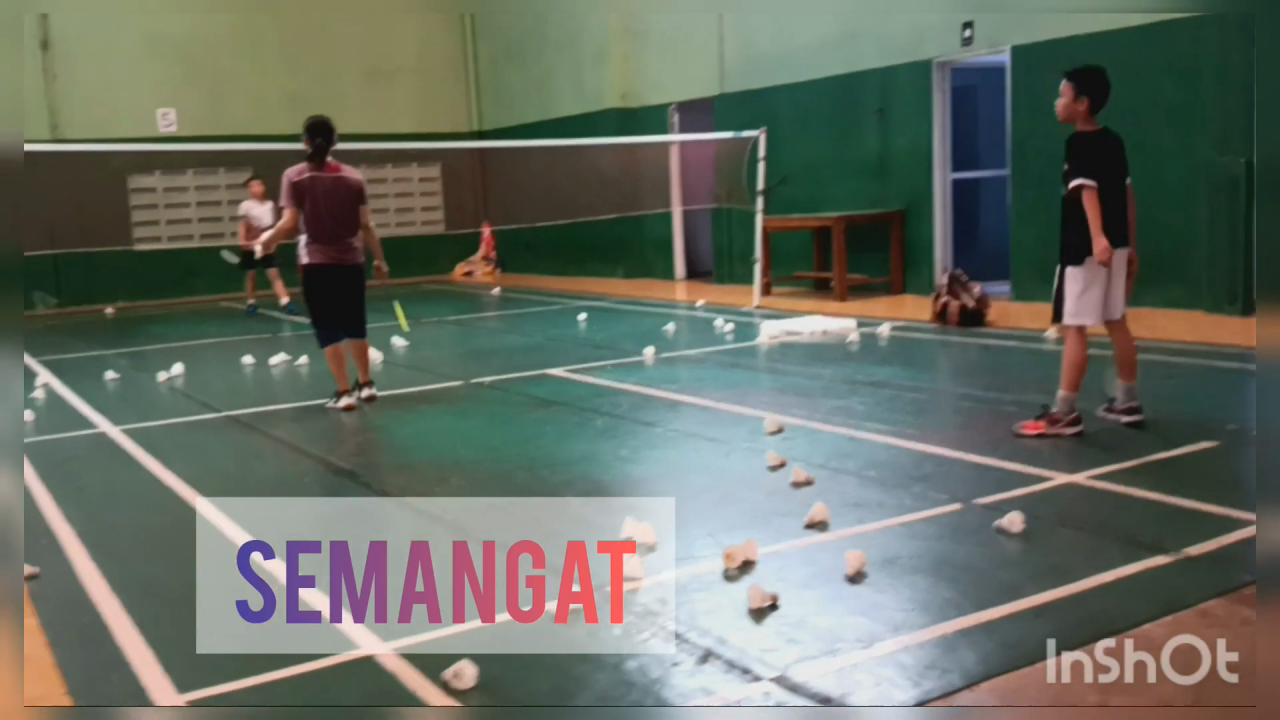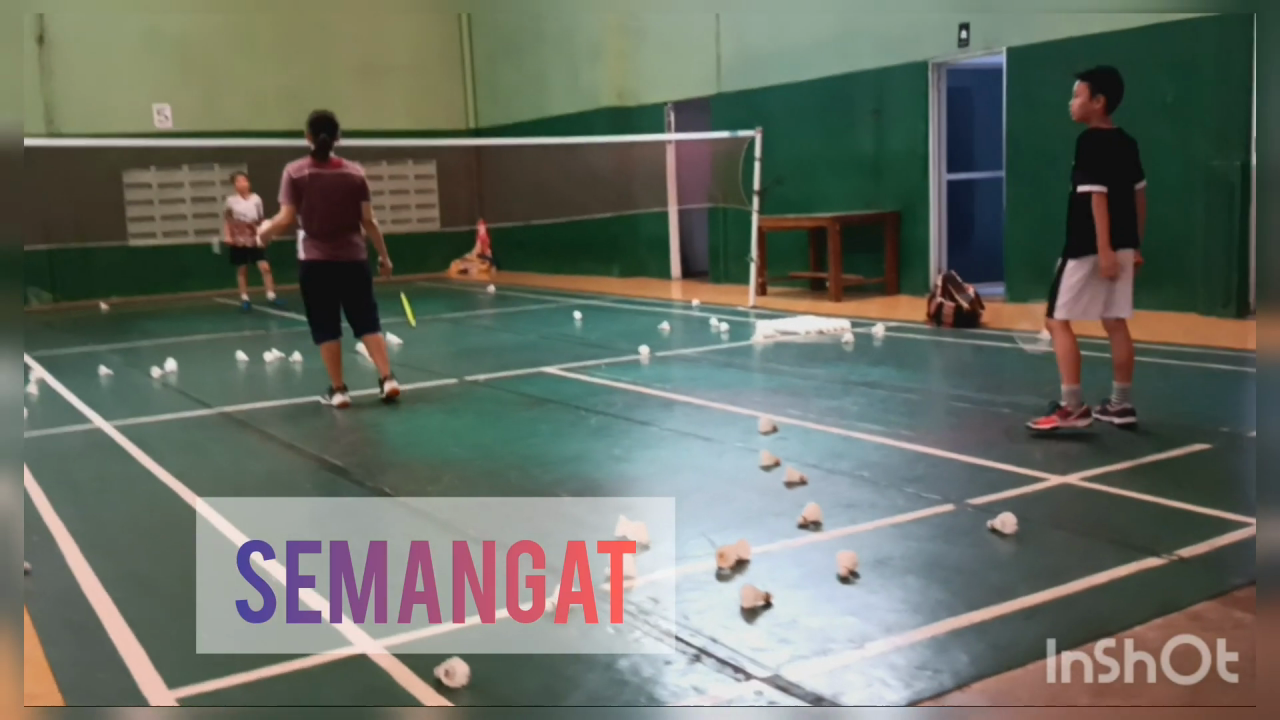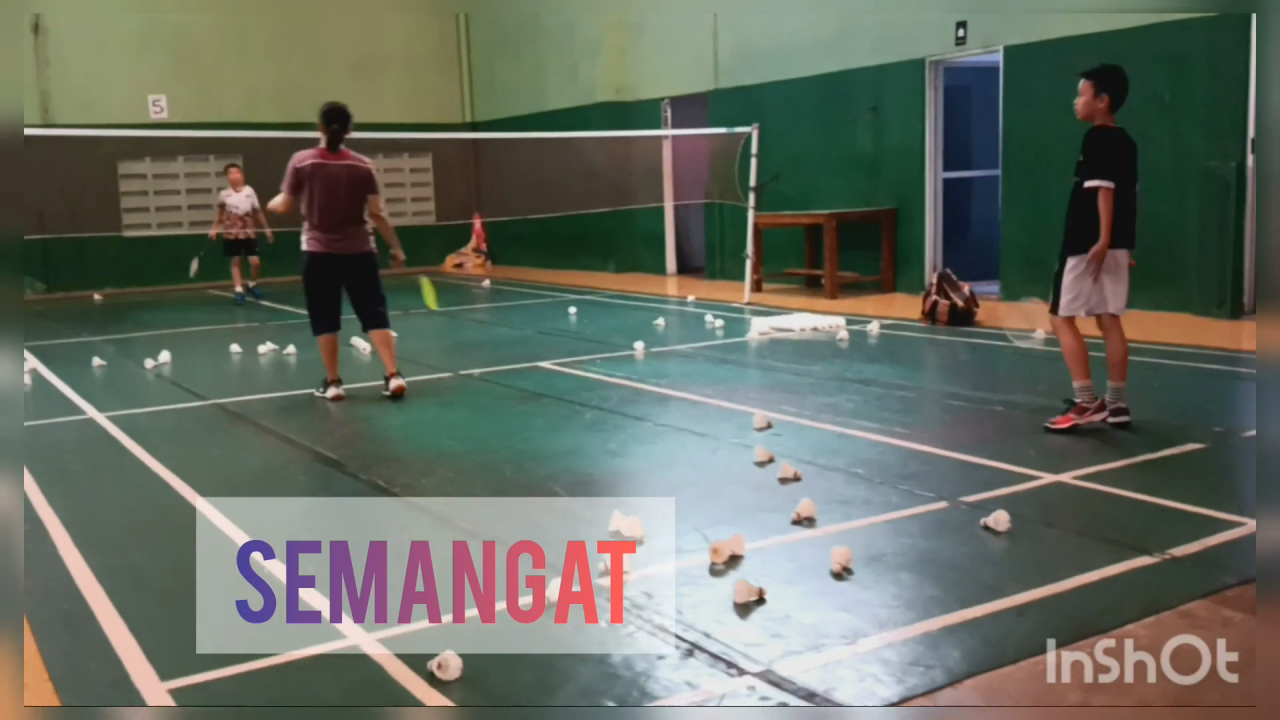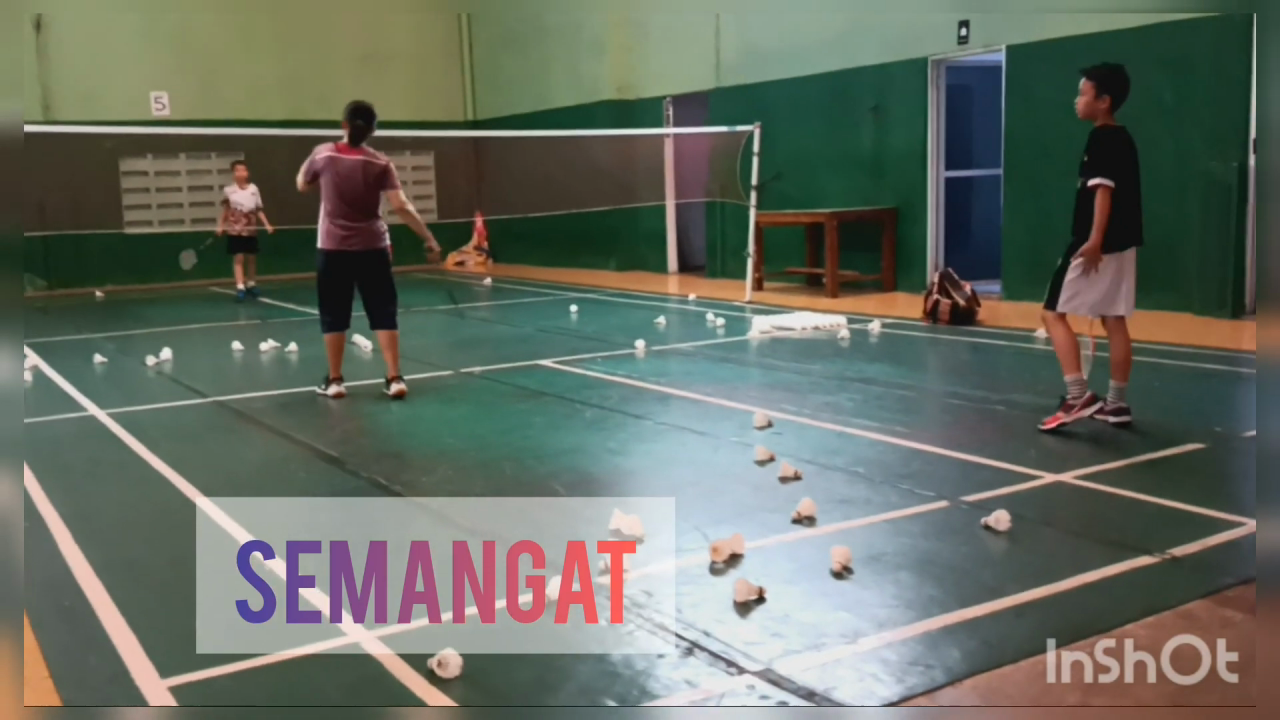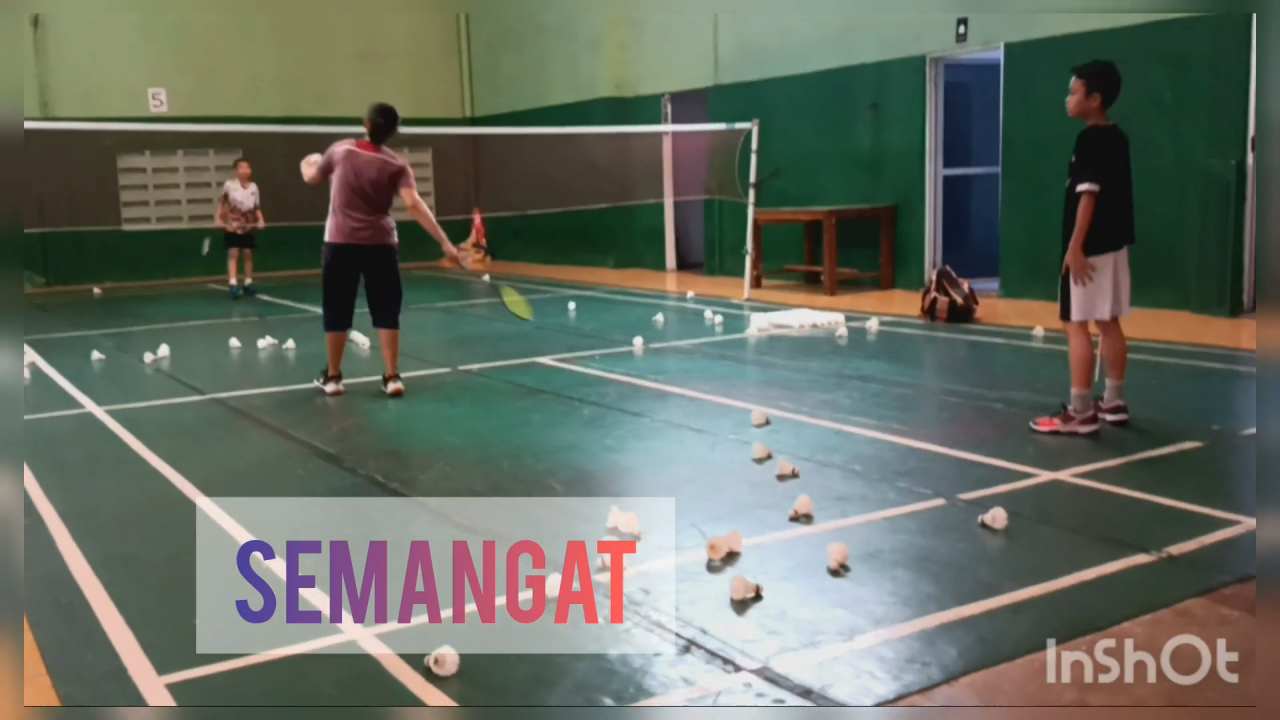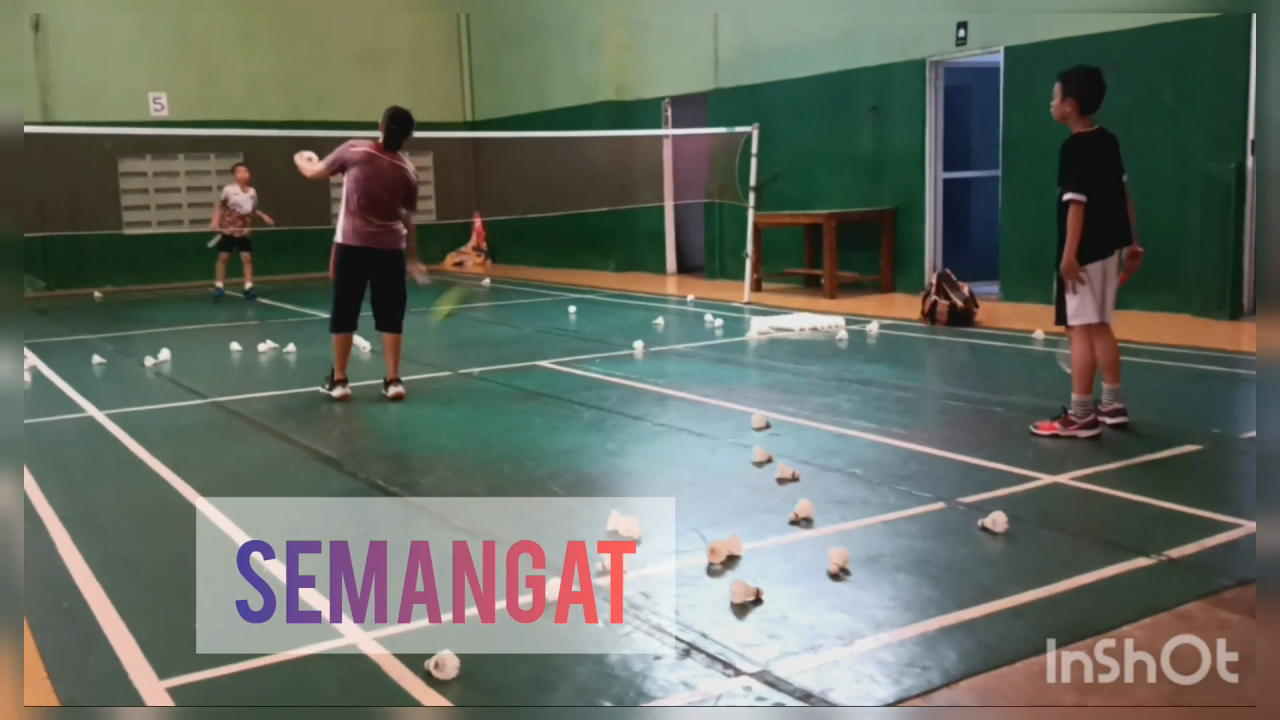
dt=0.2s
person 1, frame 1
left shoulder: (1078, 143)
right shoulder: (1112, 141)
left elbow: (1087, 191)
right elbow: (1127, 193)
left wrist: (1097, 237)
right wrist: (1128, 244)
left hip: (1085, 250)
right hip: (1116, 245)
left knee: (1073, 328)
right knee: (1115, 322)
left ankle: (1063, 414)
right ankle: (1128, 402)
person 1, frame 2
left shoulder: (1089, 141)
right shoulder: (1127, 142)
left elbow: (1097, 196)
right elbow: (1139, 197)
left wrist: (1104, 248)
right wrist: (1134, 246)
left hip: (1089, 250)
right hip: (1123, 247)
left knee: (1057, 321)
right knee: (1116, 323)
left ankle: (1071, 406)
right ankle: (1121, 404)
person 1, frame 3
left shoulder: (1097, 138)
right shoulder: (1125, 141)
left elbow: (1104, 191)
left wrist: (1103, 240)
left hip: (1087, 246)
right hip: (1118, 245)
left knee: (1062, 319)
right knee: (1109, 321)
left ankle: (1088, 401)
right ankle: (1116, 403)
person 1, frame 4
left shoulder: (1101, 138)
right shoulder: (1123, 139)
left elbow: (1103, 190)
left wrist: (1094, 240)
left hip: (1100, 246)
right hip: (1123, 244)
left knee: (1055, 315)
right knee: (1114, 322)
left ankle: (1079, 397)
right ankle: (1117, 403)
person 1, frame 5
left shoulder: (1091, 140)
right shoulder: (1117, 137)
left elbow: (1088, 196)
left wrist: (1074, 247)
left hip: (1091, 247)
right hip: (1115, 244)
left knee: (1076, 325)
right knee: (1109, 323)
left ankle: (1080, 411)
right ankle: (1114, 402)
person 1, frame 6
left shoulder: (1074, 148)
right shoulder: (1108, 141)
left elbow: (1076, 204)
right elbow: (1124, 193)
left wrist: (1068, 255)
right wrist: (1132, 242)
left hip: (1085, 253)
right hip: (1109, 247)
left knee: (1079, 329)
right knee: (1100, 326)
left ankle: (1081, 416)
right ankle: (1112, 404)
person 2, frame 1
left shoulder: (294, 176)
right shoulder: (352, 176)
left elbow: (289, 224)
right elbow: (365, 225)
left wrist: (267, 239)
right wrist: (379, 259)
left hip: (317, 263)
right hip: (351, 261)
left knee: (328, 328)
right knee: (355, 323)
left ankle: (344, 392)
right ankle: (365, 383)
person 2, frame 2
left shoulder: (295, 172)
right shoulder: (354, 172)
left elbow: (286, 220)
right elbow: (368, 221)
left wrist: (265, 229)
right wrist: (384, 256)
left hip: (316, 260)
right hip: (353, 258)
left knee: (325, 326)
right knee: (366, 319)
left ankle: (338, 390)
right ankle: (387, 379)
person 2, frame 3
left shoulder: (302, 161)
right shoulder: (362, 166)
left elbow: (287, 204)
right elbow: (376, 213)
left wrist: (274, 203)
right wrist: (396, 247)
left hip: (319, 252)
right hip: (359, 250)
left knee: (325, 319)
right knee: (374, 313)
left ankle: (333, 383)
right ankle: (394, 375)
person 2, frame 4
left shoulder: (322, 154)
right shoulder: (380, 164)
left elbow: (302, 185)
right elbow: (400, 206)
left wrist: (305, 167)
right wrist: (429, 238)
left hip: (333, 248)
right hip: (372, 247)
left knee: (334, 316)
right knee: (382, 313)
left ankle: (334, 381)
right ankle: (394, 379)
person 2, frame 5
left shoulder: (342, 149)
right shoulder: (396, 164)
left elbow: (311, 177)
right elbow: (415, 205)
left wrist: (307, 164)
right wrist: (445, 243)
left hip: (340, 243)
right hip: (380, 244)
left knee: (337, 311)
right knee: (385, 312)
left ankle: (332, 378)
right ankle: (392, 377)
person 2, frame 6
left shoulder: (355, 149)
right shoulder: (408, 172)
left elbow: (314, 172)
right elbow: (407, 221)
left wrist: (301, 159)
right wrist: (413, 258)
left hip: (352, 244)
right hip: (391, 247)
left knee: (344, 315)
right knee: (390, 315)
left ankle: (338, 381)
right ankle: (393, 381)
